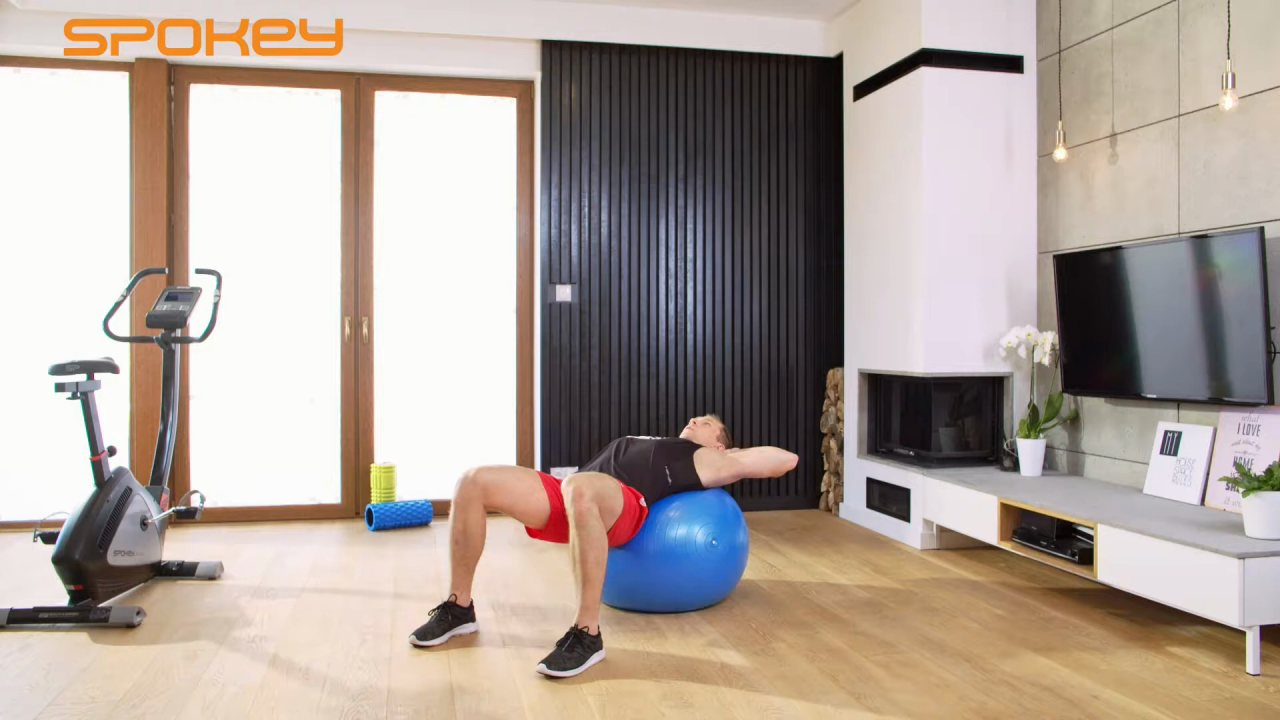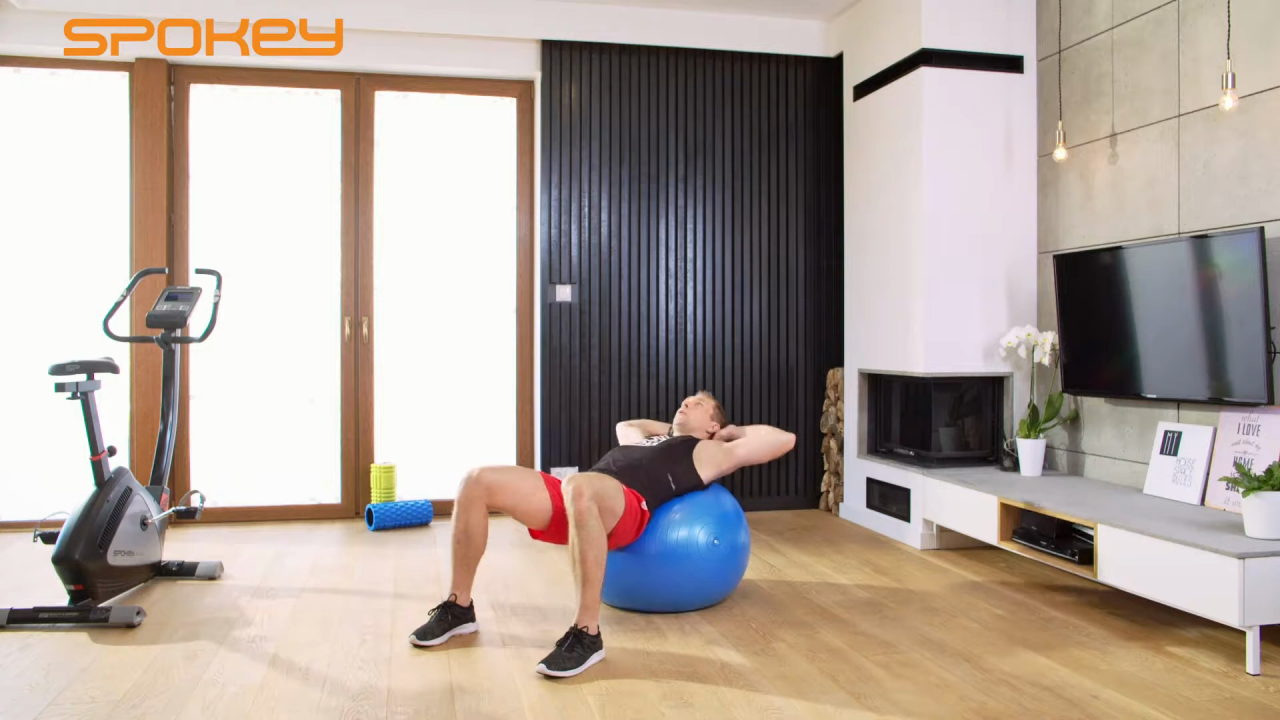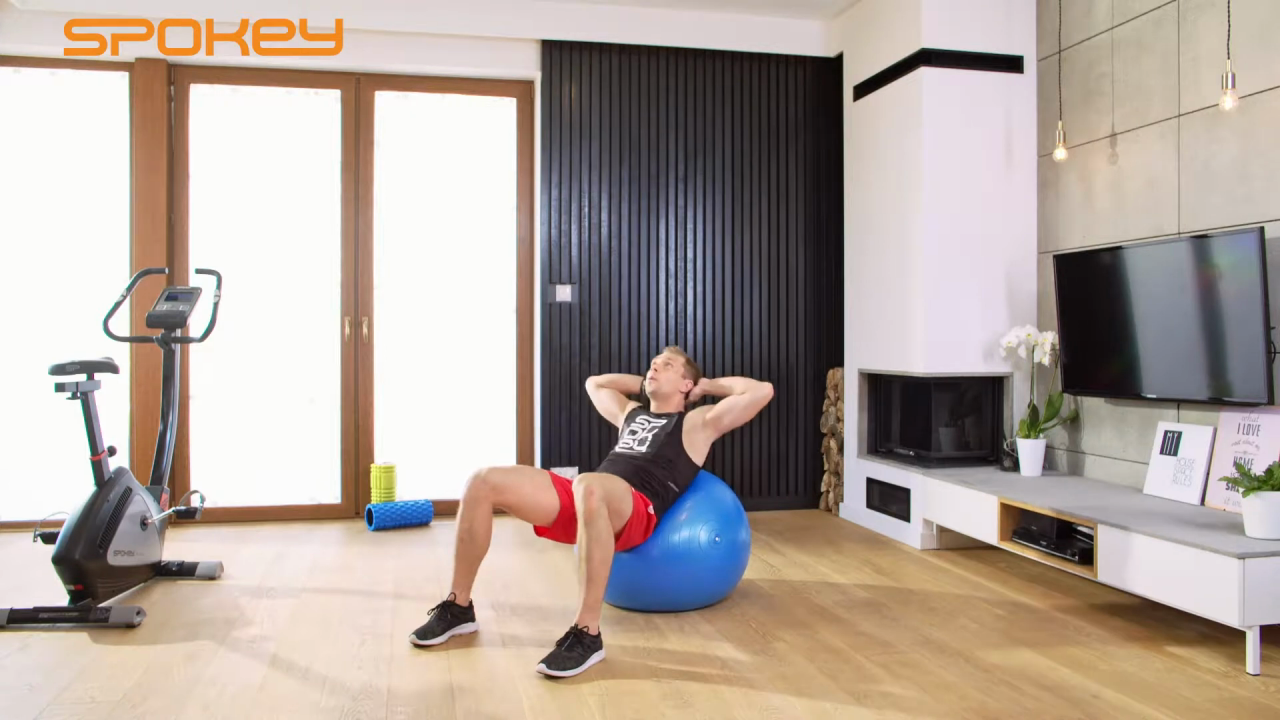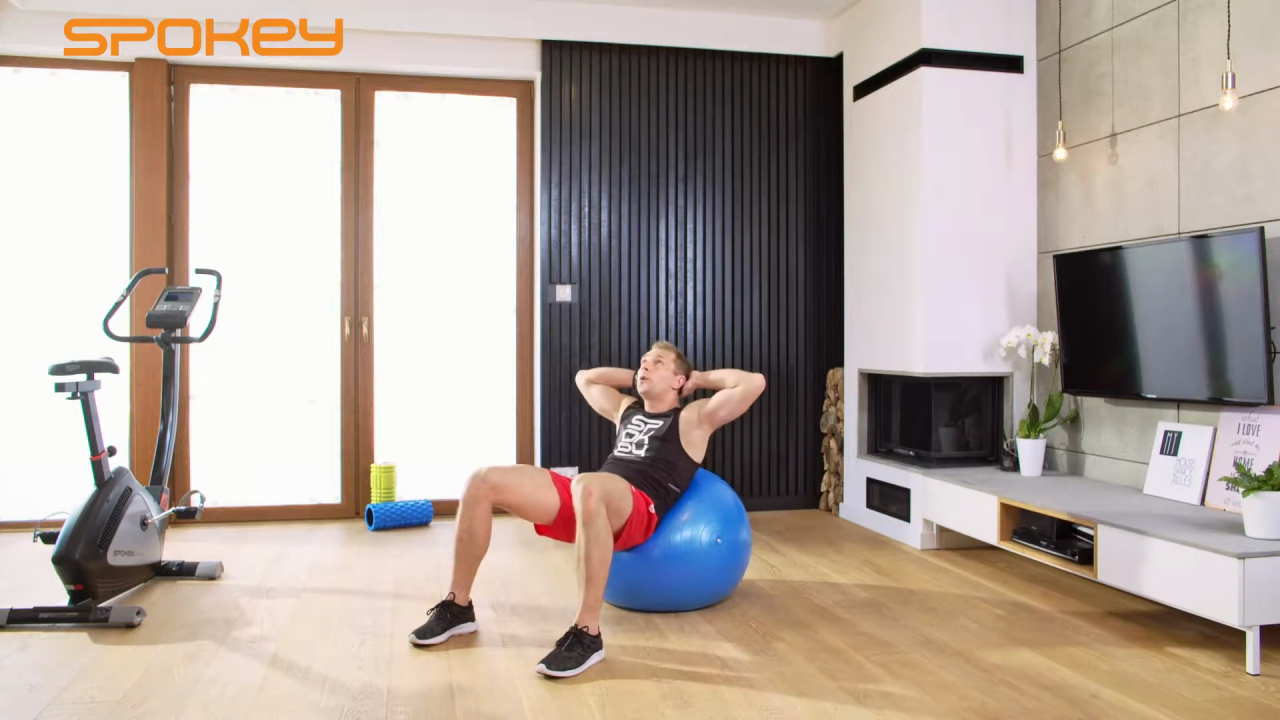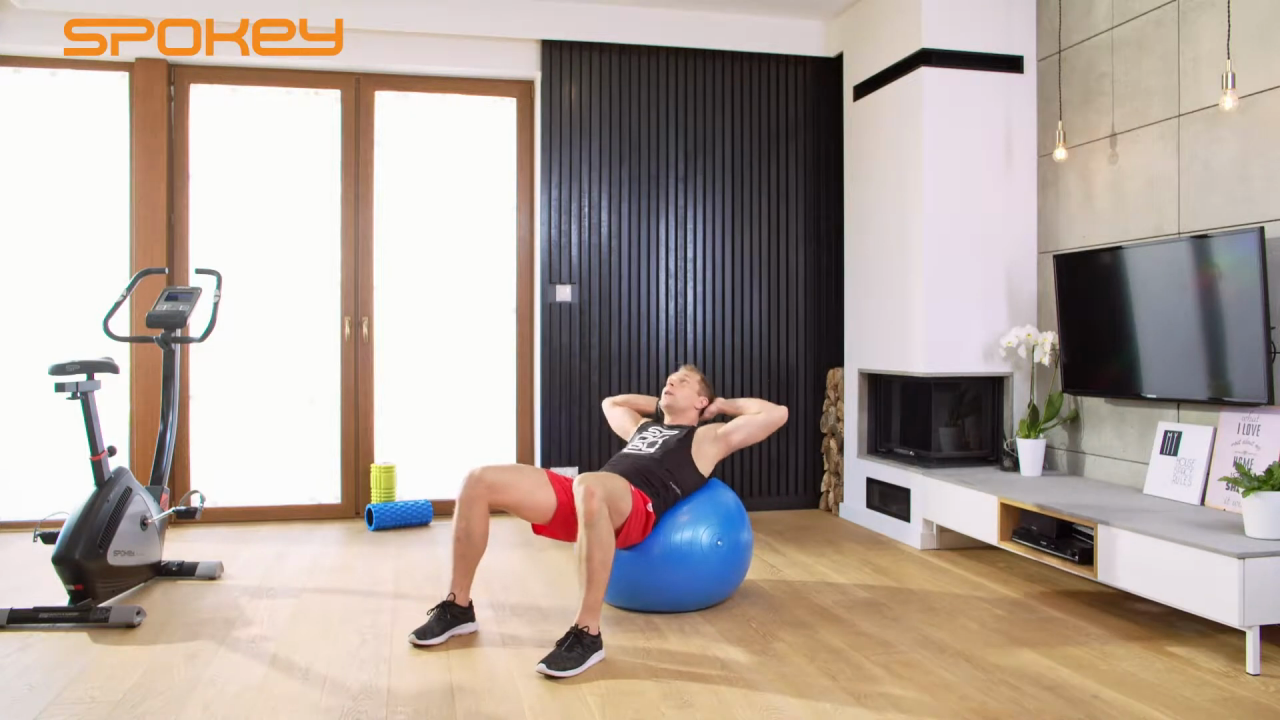
dt=0.4s
person 1, frame 1
left shoulder: (709, 460)
right shoulder: (664, 447)
left elbow: (787, 460)
right elbow: (630, 447)
left wrist: (735, 448)
right wrist: (672, 439)
left hip: (623, 501)
right hip: (574, 492)
left knee: (579, 491)
right knee: (474, 482)
left ankle: (587, 635)
right ankle: (459, 607)
person 1, frame 2
left shoulder: (710, 451)
right shoulder: (652, 439)
left elbow: (785, 440)
right elbow: (624, 425)
left wrist: (731, 429)
right wrist: (672, 427)
left hip: (627, 506)
right hip: (578, 495)
left knee: (578, 488)
right knee: (478, 481)
left ankle: (587, 633)
right ankle: (458, 607)
person 1, frame 3
left shoulder: (696, 423)
right shoulder: (631, 413)
left elbow: (761, 391)
right elbow: (595, 383)
left wrist: (709, 385)
right wrist: (644, 384)
left hip: (637, 511)
right hip: (588, 499)
left knee: (590, 488)
right knee: (484, 482)
left ankle: (587, 634)
right ankle: (458, 607)
person 1, frame 4
left shoulder: (693, 419)
right shoulder: (627, 411)
left elbow: (753, 383)
right elbow: (585, 378)
left wrist: (701, 379)
right wrist: (636, 378)
left hip: (638, 510)
right hip: (586, 498)
left knee: (588, 489)
right knee: (483, 481)
left ankle: (587, 634)
right ankle: (458, 607)
person 1, frame 5
left shoulder: (707, 439)
right shoulder: (644, 427)
left elbow: (777, 414)
right elbow: (611, 403)
left wrist: (724, 406)
right wrist: (661, 405)
left hip: (635, 507)
right hip: (581, 496)
left knee: (589, 491)
right knee: (479, 481)
left ankle: (588, 634)
right ankle: (459, 607)
